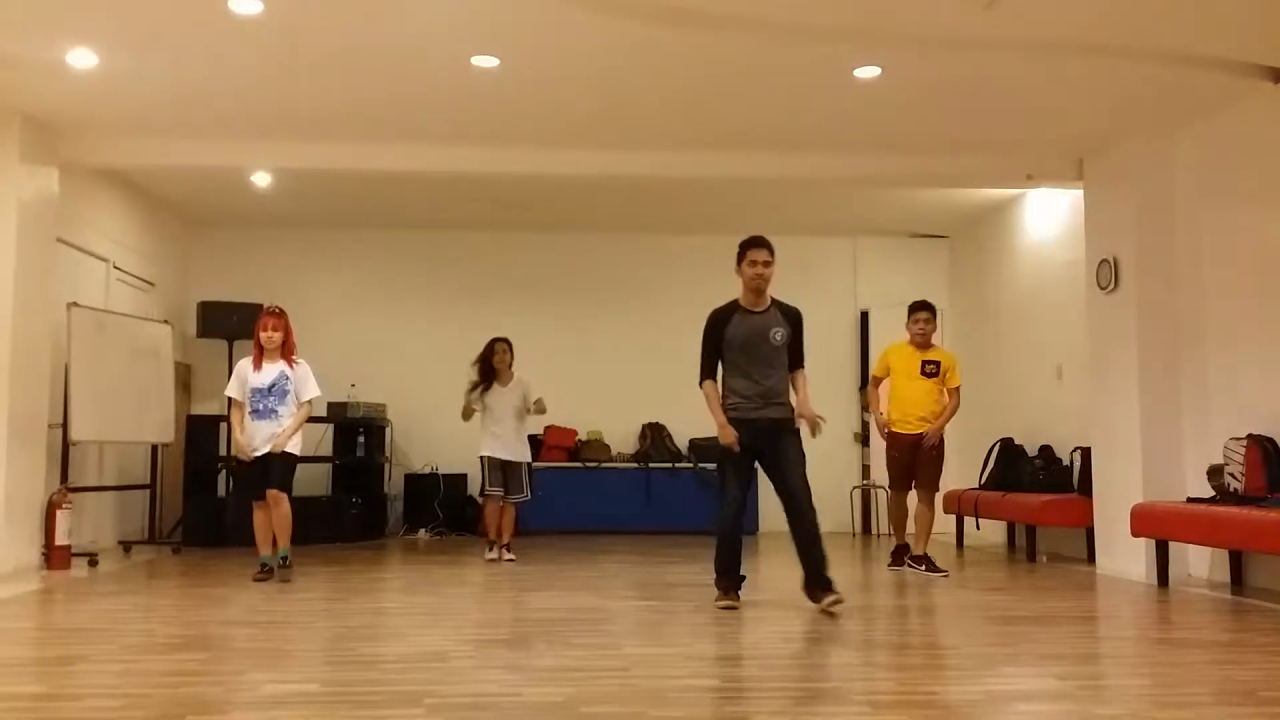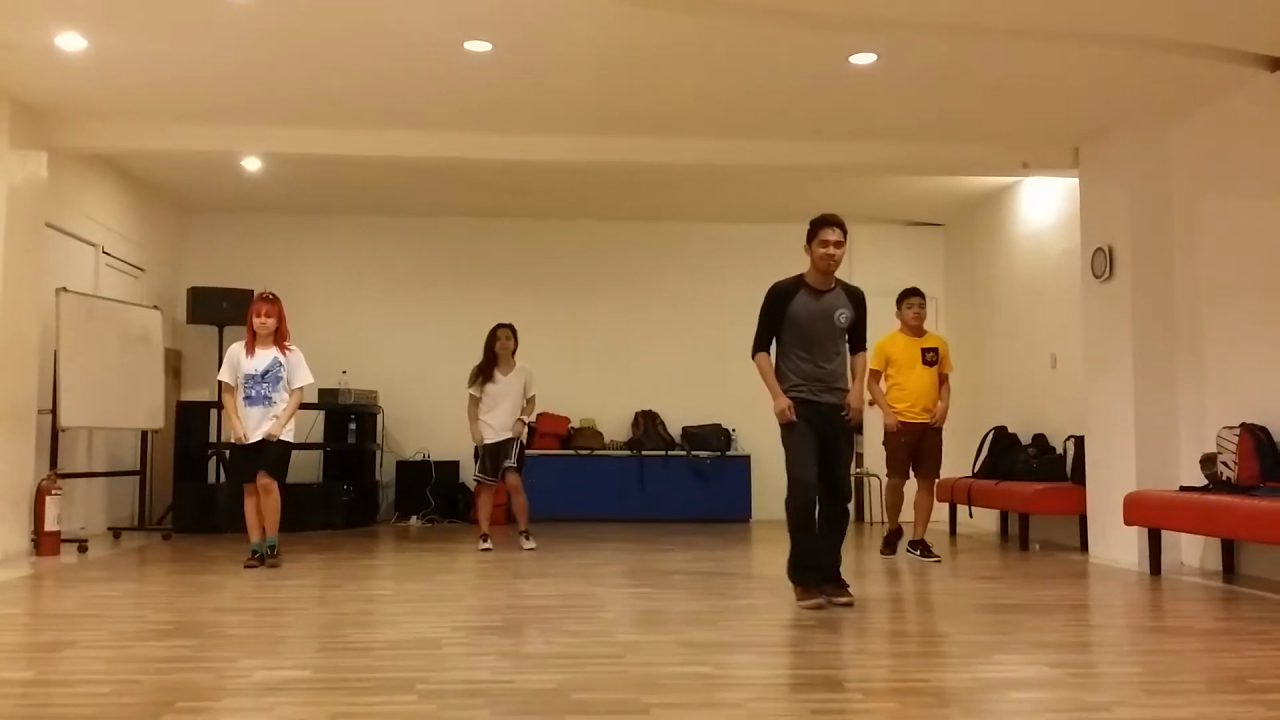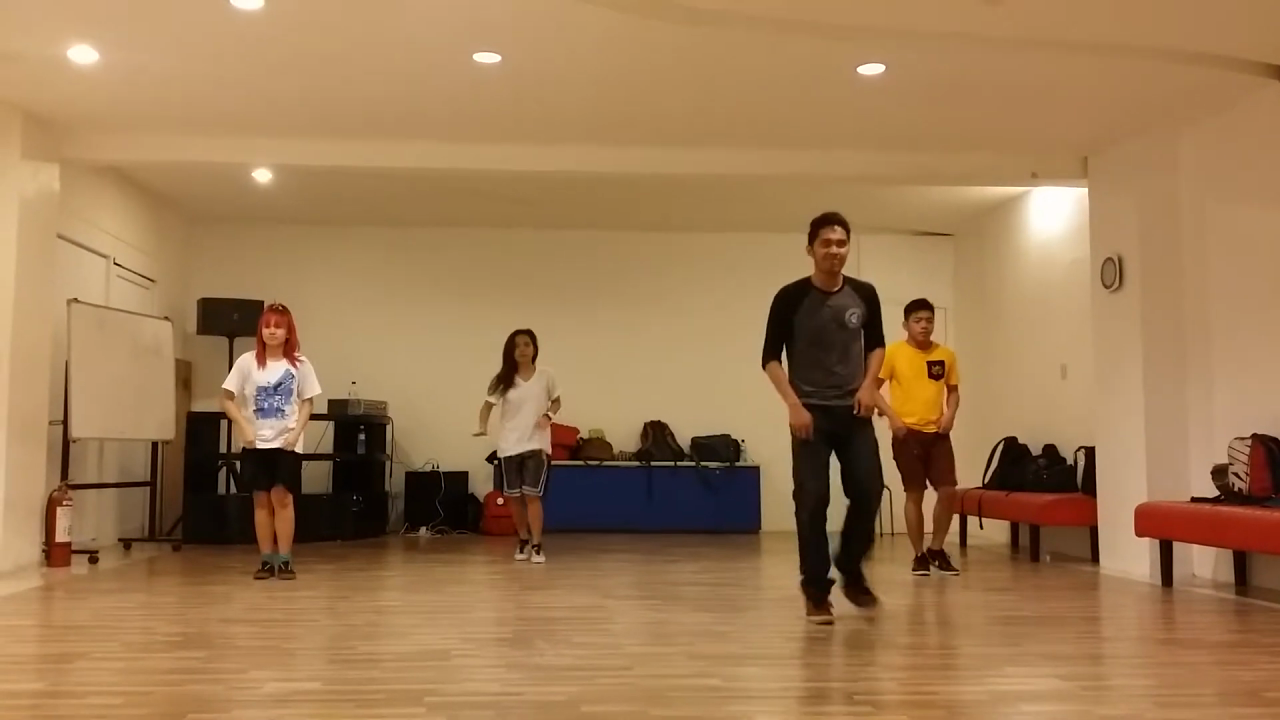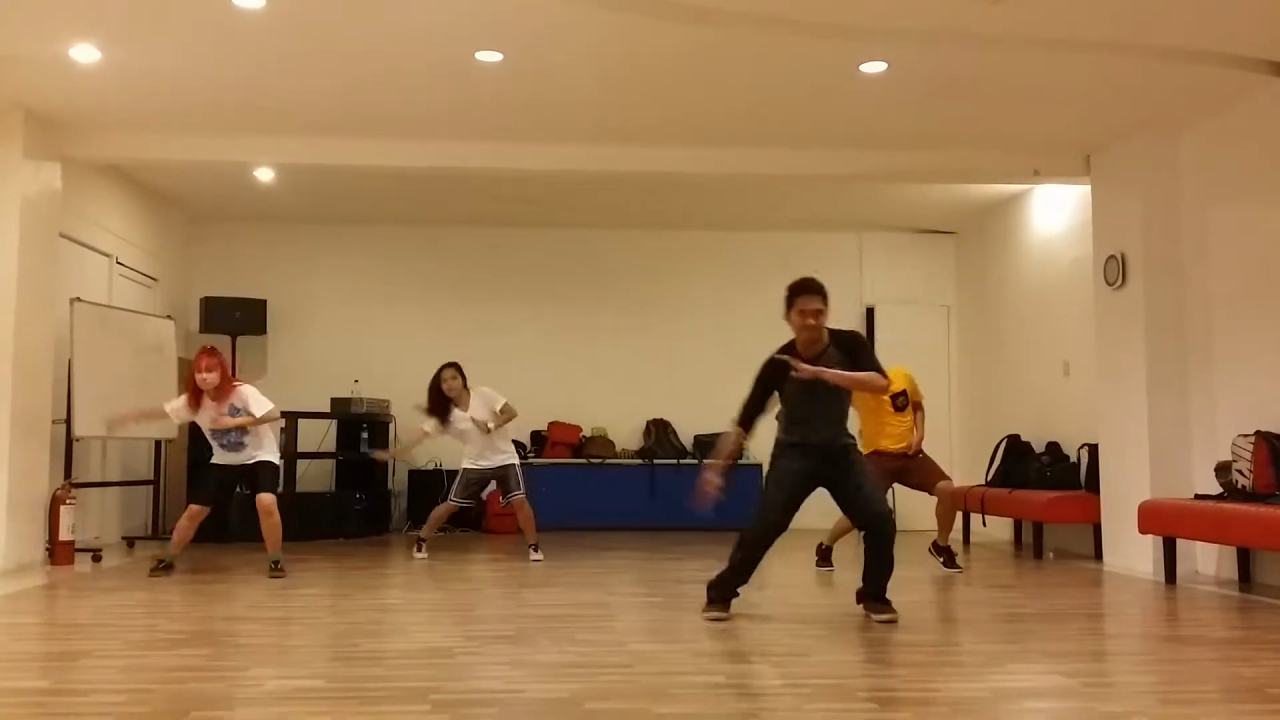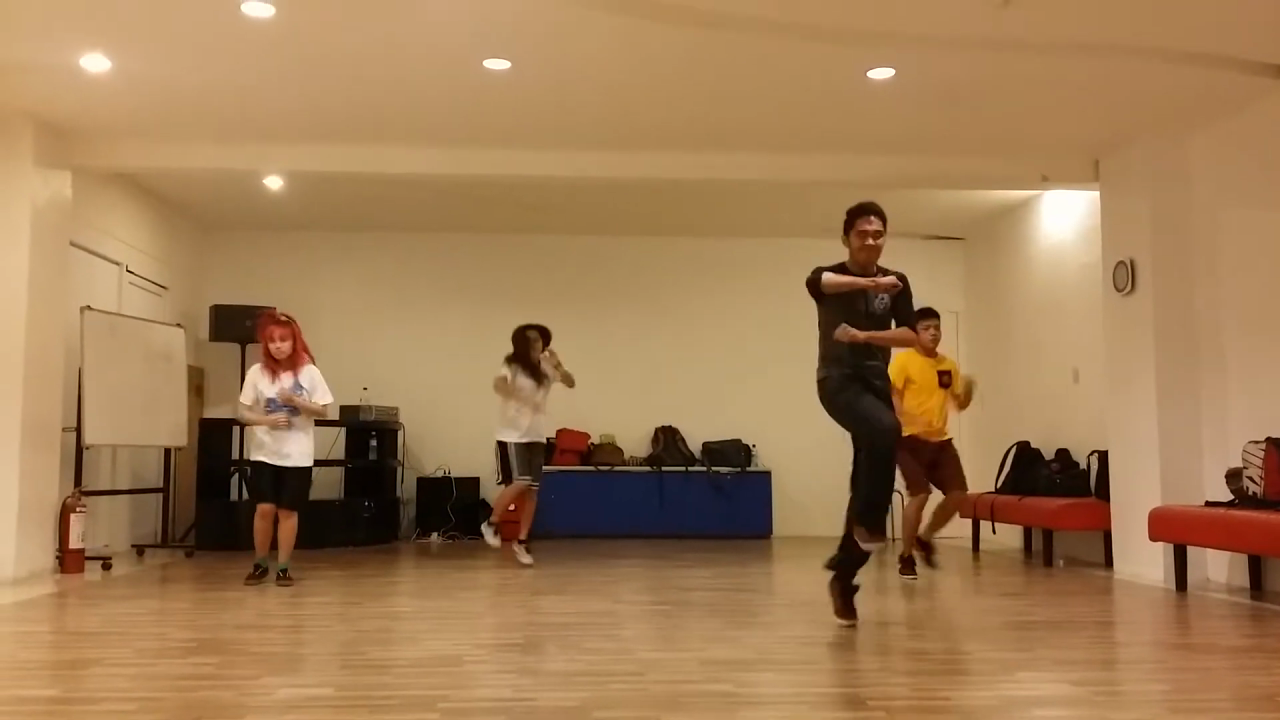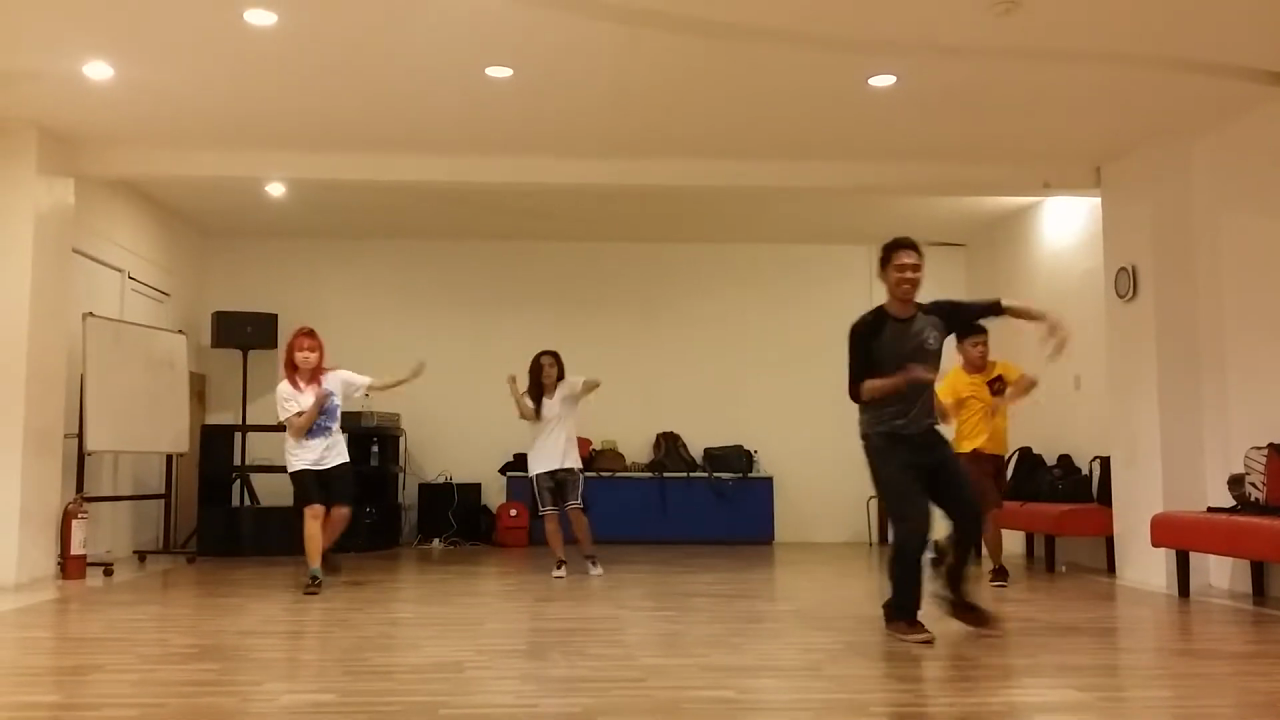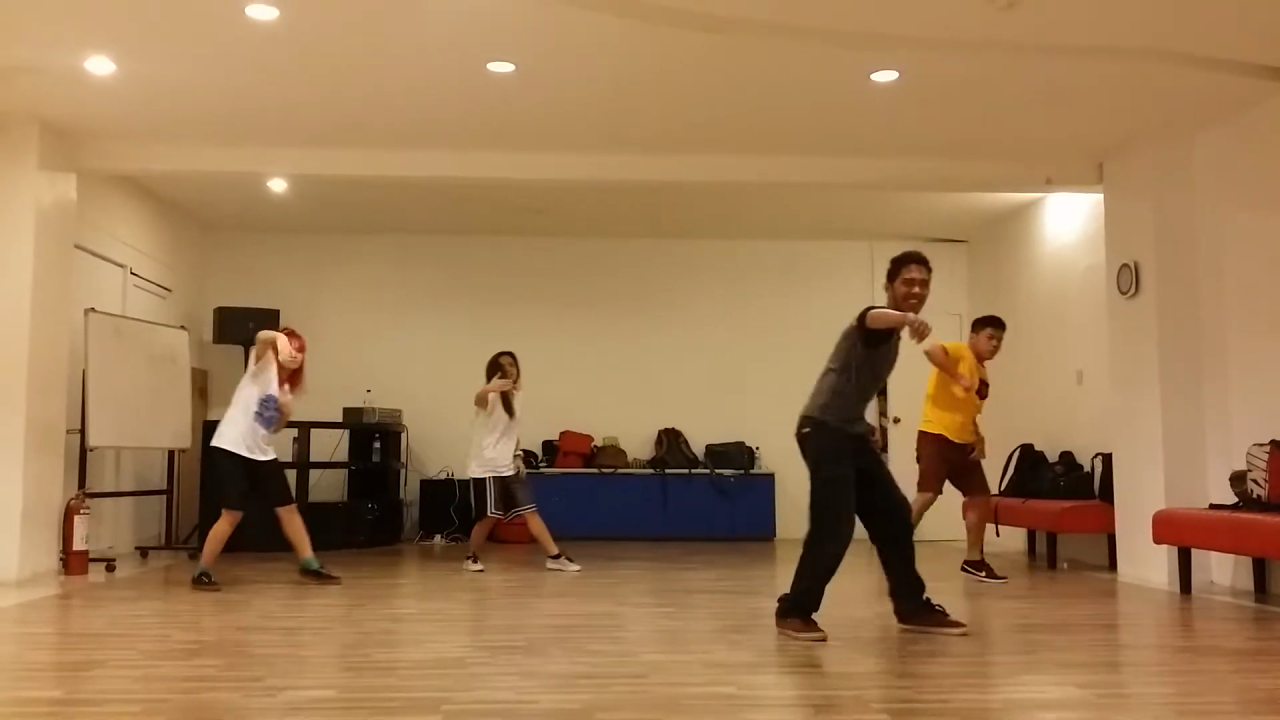
dt=0.7s
person 1, frame 1
left shoulder: (790, 317)
right shoulder: (721, 319)
right elbow: (707, 377)
left wrist: (802, 401)
right wrist: (721, 422)
left hip: (780, 423)
right hip: (739, 425)
left knee: (800, 499)
right knee: (732, 507)
left ankle: (818, 582)
right ankle: (727, 584)
person 1, frame 2
left shoulder: (853, 298)
right shoulder: (783, 293)
right elbow: (760, 349)
left wrist: (857, 388)
right wrist: (777, 394)
left hip: (839, 407)
right hip: (798, 404)
left knee: (838, 493)
right knee: (804, 486)
left ankle: (830, 576)
right ankle: (806, 578)
person 1, frame 3
left shoulder: (864, 294)
right shoulder: (790, 298)
left elbow: (876, 345)
right elbow: (770, 358)
left wrist: (869, 385)
right wrist: (793, 405)
left hip: (853, 411)
right hip: (811, 412)
left knee: (868, 492)
right knee: (812, 501)
left ankle: (851, 570)
right ankle: (816, 590)
person 1, frame 4
left shoulder: (849, 344)
right shoulder: (778, 365)
left elbow: (880, 384)
right elbow: (745, 421)
left wrist: (820, 373)
right wrist: (715, 468)
left hip: (840, 449)
right hip: (795, 451)
left knee: (878, 519)
right knee: (765, 521)
left ankle: (873, 595)
right ankle: (720, 592)
person 1, frame 5
left shoulder: (896, 282)
right shoulder: (832, 279)
left elbow: (910, 336)
right elbow: (820, 283)
left wrist: (862, 335)
right wrist: (870, 283)
left hip: (876, 383)
right hip: (838, 381)
right knee: (884, 429)
left ankle: (843, 578)
right ankle: (867, 519)
person 1, frame 6
left shoulder: (939, 315)
right shoulder: (866, 329)
left elbow: (993, 307)
right elbow: (859, 392)
left wrist: (1044, 319)
right wrist: (906, 377)
left hip: (925, 434)
right hip: (886, 439)
left knee: (969, 514)
right knee: (912, 527)
left ankle: (956, 595)
right ankle: (901, 614)
person 1, frame 7
left shoulder: (891, 334)
right shoulder: (883, 322)
right elbow: (870, 317)
left wrist: (864, 426)
right wrist: (908, 319)
left hip: (850, 434)
right hip: (825, 430)
left knee: (895, 516)
right knee: (834, 528)
left ankle: (912, 606)
right ankle: (793, 611)
person 2, frame 1
left shoulder: (297, 367)
right shoulder: (245, 367)
left elbow: (306, 406)
right elbow: (236, 407)
left wrist: (285, 435)
right wrist: (237, 436)
left hip: (284, 445)
right hip: (253, 447)
left knee: (277, 495)
right knee: (259, 502)
left ankle: (284, 556)
right ankle: (265, 562)
person 2, frame 2
left shoulder: (290, 354)
right shoulder: (237, 351)
left elbow: (296, 393)
right elbow: (227, 392)
left wrist: (279, 424)
right wrist: (235, 425)
left hip: (277, 433)
right hip: (246, 434)
left knee: (267, 483)
right knee: (250, 488)
left ankle: (272, 545)
right ankle: (256, 548)
person 2, frame 3
left shoulder: (300, 365)
right shoulder: (247, 362)
left elbow: (307, 402)
right elbow: (227, 399)
left wrist: (296, 433)
right wrist: (244, 428)
left hip: (286, 443)
right hip: (256, 443)
left knee: (282, 497)
right knee: (261, 500)
left ankle: (284, 560)
right ankle: (267, 560)
person 2, frame 4
left shoulder: (241, 393)
right shoulder: (191, 401)
left elbow: (272, 415)
right elbow: (159, 413)
left wrist: (234, 422)
right wrist: (124, 418)
left hip: (260, 456)
right hip: (224, 462)
left knee: (266, 503)
right knee: (194, 511)
left ankle: (276, 561)
right ankle: (168, 559)
person 2, frame 5
left shoulder: (309, 371)
right shoulder: (257, 373)
left elbow: (323, 412)
right elbow: (244, 413)
left wrist: (297, 402)
right wrist: (266, 420)
left hip: (297, 456)
right hip: (264, 453)
left knee: (288, 512)
right knee: (265, 510)
left ankle: (283, 568)
right ankle: (260, 565)
person 2, frame 6
left shoulder: (335, 378)
right shoulder: (286, 389)
left elbow: (375, 385)
right elbow: (296, 429)
left wrist: (405, 377)
right wrist: (316, 404)
left hip: (335, 458)
right hip: (303, 461)
left knee: (341, 512)
right knee: (314, 512)
left ankle: (321, 549)
right ankle: (315, 575)
person 2, frame 7
left shoulder: (287, 387)
right shoulder: (263, 364)
right elbow: (261, 337)
left wrist: (285, 412)
right wrist: (279, 338)
left hip: (262, 454)
right hip: (231, 449)
left knee: (288, 509)
right knee: (232, 514)
left ankle: (310, 566)
right ankle: (201, 572)
person 3, frame 1
left shoulder: (945, 358)
right shoulder: (892, 353)
left elbow: (954, 398)
right elbow: (873, 385)
left wrist: (939, 425)
right wrist: (876, 414)
left hip: (929, 435)
right hip: (898, 433)
left knee: (926, 494)
right knee: (898, 493)
left ankle: (919, 555)
right ankle: (901, 545)
person 3, frame 2
left shoulder: (938, 344)
right shoulder: (887, 344)
left elbow: (944, 381)
right elbow: (873, 382)
left wrist: (944, 405)
right wrist: (887, 411)
left hip: (930, 423)
right hip: (900, 422)
left knee: (926, 482)
right knee: (896, 479)
left ankle: (918, 540)
right ankle: (893, 529)
person 3, frame 3
left shoulder: (946, 355)
right shoulder: (893, 353)
left elbow: (953, 390)
left wrist: (951, 414)
right wrist: (892, 417)
left hip: (938, 433)
right hip: (908, 433)
left knee: (947, 490)
right knee: (914, 494)
left ankle: (936, 550)
right ankle: (920, 555)
person 3, frame 4
left shoulder: (903, 378)
right shoulder: (856, 391)
left elbow: (918, 405)
left wrist: (920, 433)
left hip: (909, 452)
right hip: (878, 455)
left knee: (946, 488)
left ankle: (941, 546)
right ankle: (825, 548)
person 3, frame 5
left shoulder: (949, 365)
right shoulder: (903, 360)
left elbow: (960, 404)
right elbow: (889, 396)
left wrist: (968, 391)
right wrist: (910, 421)
left hip: (940, 440)
right hip: (911, 439)
left knee: (957, 495)
right knee: (919, 495)
left ankle: (924, 539)
right ankle: (906, 556)
person 3, frame 6
left shoulder: (999, 370)
right shoulder: (953, 381)
left elbow: (1029, 382)
right elbow: (943, 414)
left wrist: (1009, 396)
left hip: (994, 456)
right hip: (970, 455)
left knee: (988, 513)
right knee: (991, 510)
left ankle: (947, 546)
right ankle: (998, 567)
person 3, frame 7
left shoulder: (982, 373)
right shoulder: (958, 352)
right elbow: (931, 350)
left wrist: (979, 438)
right wrist: (957, 378)
left hip: (963, 443)
right hip: (935, 437)
left knee: (980, 499)
right knee: (926, 497)
left ankle: (974, 560)
person 4, frame 1
left shoulder: (522, 384)
right shoulder: (483, 387)
left elbow: (542, 407)
right elbow: (466, 416)
left wrist: (530, 408)
right wrist: (468, 402)
left hip: (517, 450)
right hip: (491, 449)
left knee: (511, 500)
right knee: (493, 496)
left ankle: (505, 545)
right ankle: (491, 542)
person 4, frame 2
left shoulder: (524, 372)
right shoulder: (482, 372)
left elbow: (531, 402)
right elbow: (473, 403)
left wrist: (522, 420)
right wrist: (474, 428)
left hip: (512, 435)
right hip: (487, 436)
left knee: (513, 481)
right knee: (486, 486)
left ankle: (524, 532)
right ankle: (484, 535)
person 4, frame 3
left shoulder: (546, 375)
right shoulder: (503, 380)
left elbow: (556, 402)
right elbow: (487, 405)
left wrist: (548, 415)
right wrist: (482, 427)
left hip: (536, 445)
right hip: (509, 446)
left knee: (531, 495)
right knee: (514, 497)
left ankle: (536, 545)
right ankle: (523, 540)
person 4, frame 4
left shoulder: (484, 395)
right shoulder: (444, 413)
left elbow: (511, 413)
right elbow: (421, 434)
left wrist: (490, 426)
right wrist: (393, 453)
left hip: (503, 457)
right hip: (474, 463)
left knee: (519, 499)
right knee: (450, 504)
left ankle: (533, 545)
right ankle: (422, 539)
person 4, frame 5
left shoulder: (547, 365)
right shoulder: (512, 365)
left elbow: (571, 383)
right elbow: (499, 385)
left wrist: (558, 365)
right wrist: (522, 398)
left hip: (536, 436)
right hip: (512, 435)
left knee: (532, 490)
right knee: (519, 484)
left ankle: (522, 541)
right ankle: (491, 523)
person 4, frame 6
left shoulder: (568, 388)
right shoulder: (530, 397)
left elbow: (594, 384)
right elbow: (526, 415)
left wrist: (581, 390)
right wrist: (514, 389)
left hip: (567, 460)
right hip: (539, 463)
left knee: (575, 510)
right knee: (549, 514)
left ankle: (590, 557)
right ankle: (560, 561)
person 4, frame 7
left shoulder: (514, 397)
right shoulder: (491, 396)
right elbow: (478, 400)
left wrist: (517, 455)
right wrist: (489, 388)
left hip: (510, 468)
right hip: (487, 467)
left knee: (530, 511)
right knee: (489, 517)
left ankle: (555, 556)
right ankle: (471, 557)
